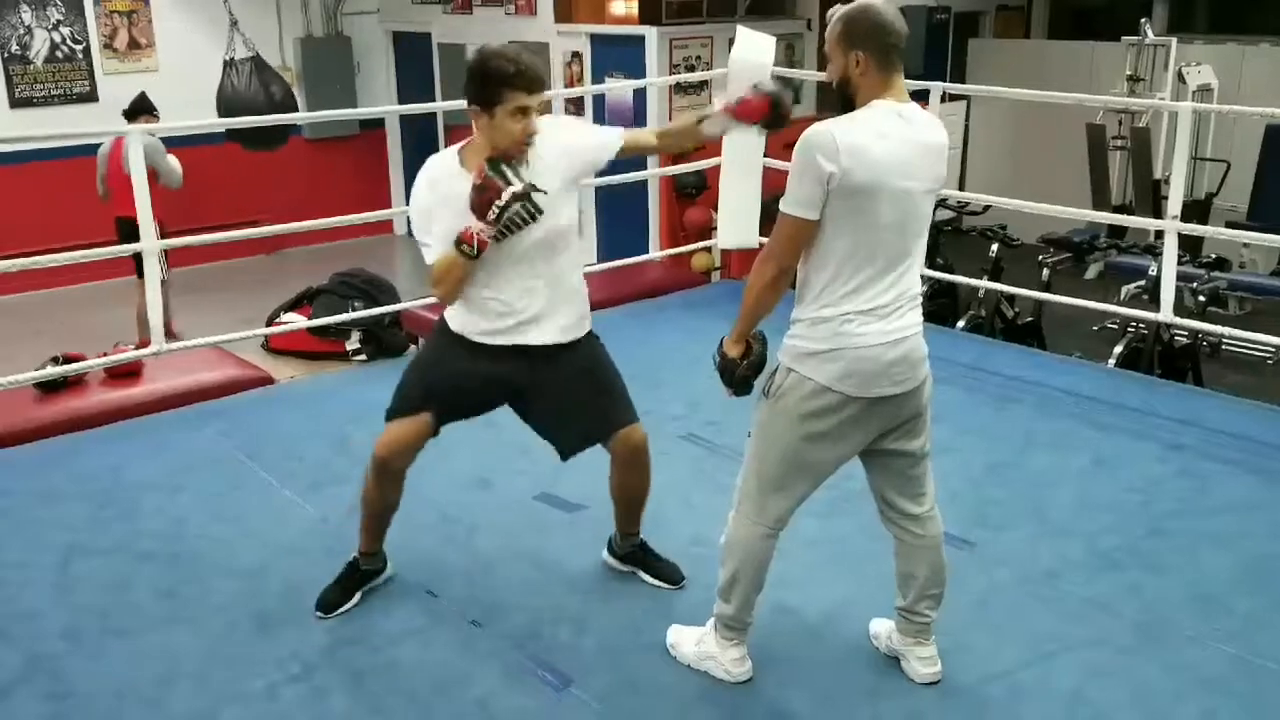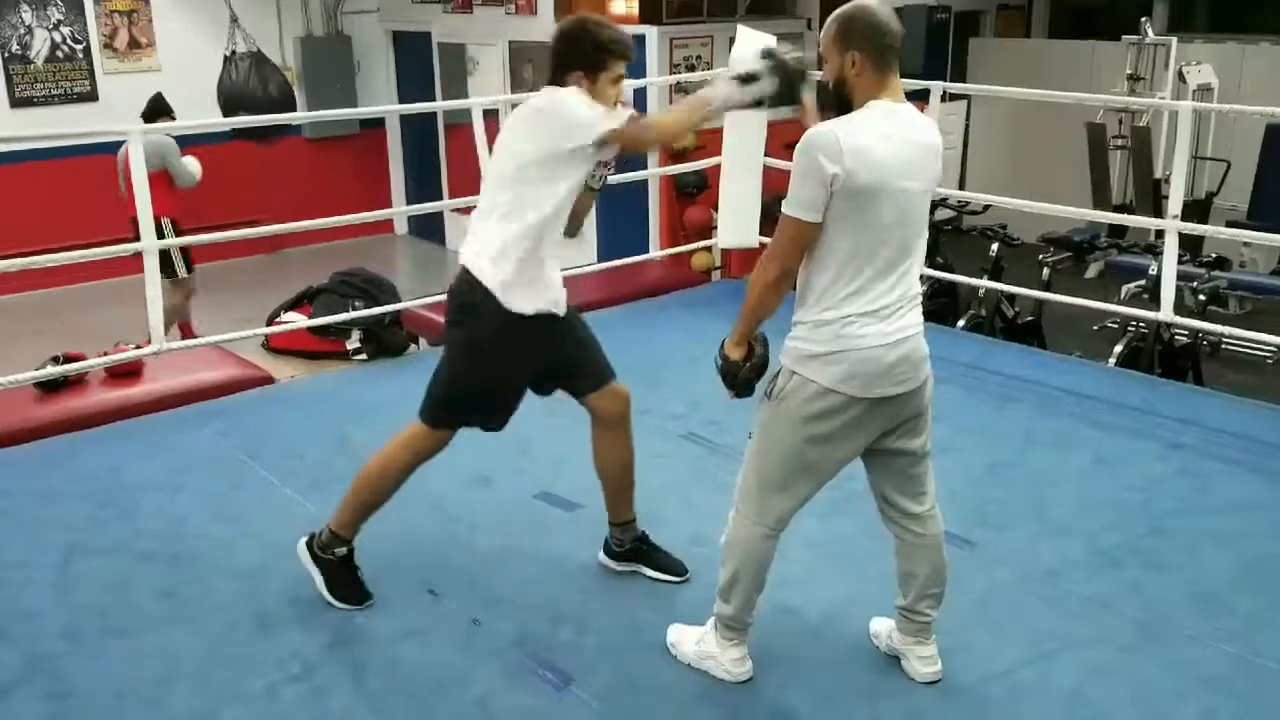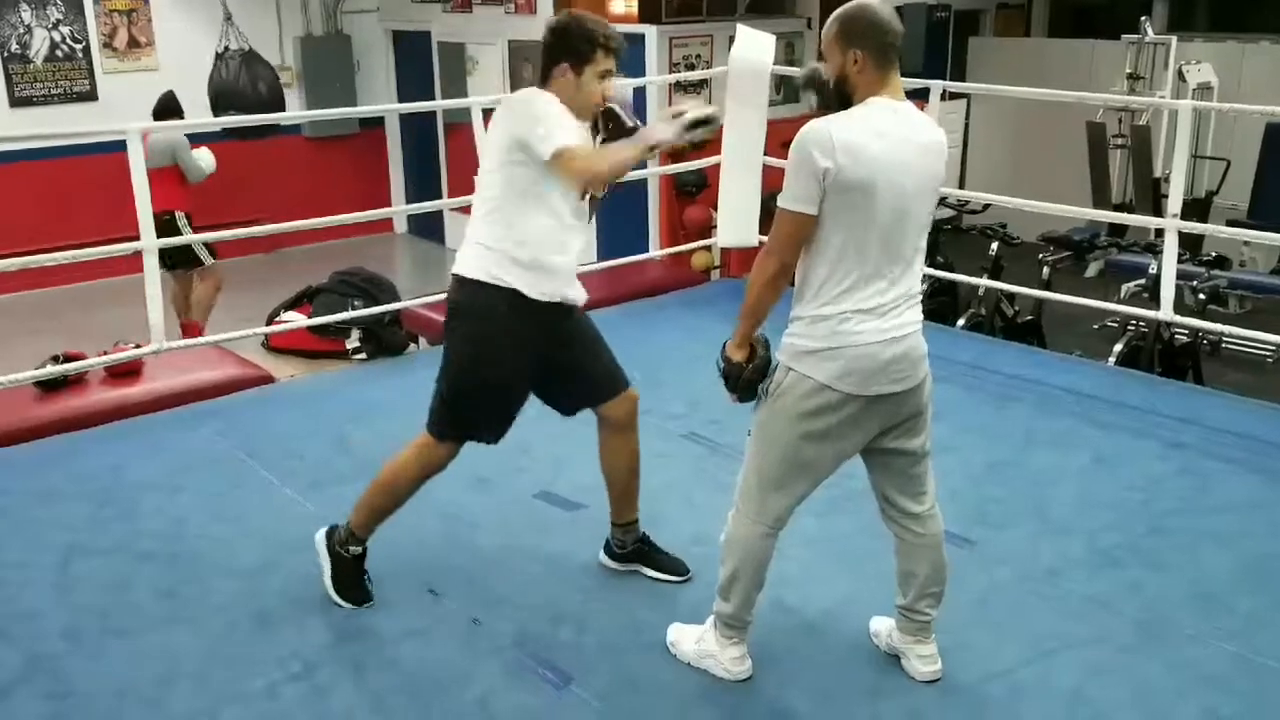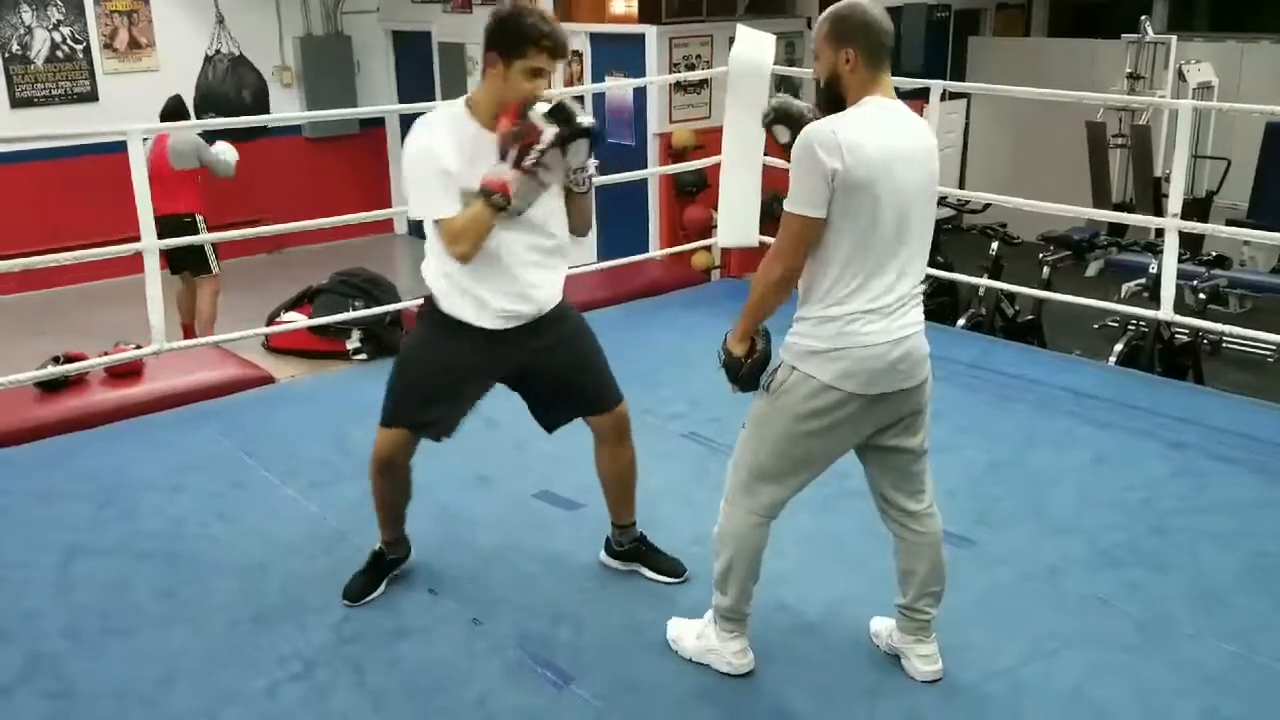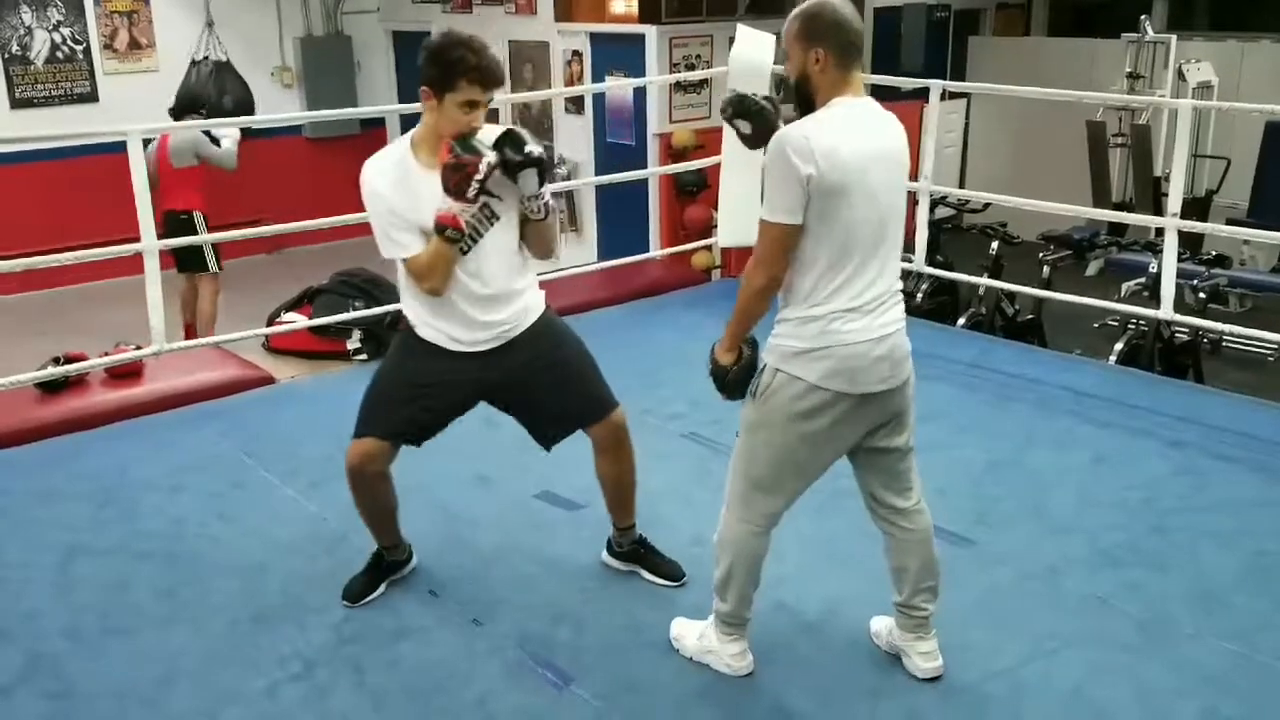
dt=0.2s
person 1, frame 1
left shoulder: (828, 142)
right shoulder: (933, 137)
left elbow: (778, 261)
left wrist: (738, 337)
left hip: (826, 366)
right hip: (904, 360)
left knee: (758, 508)
right knee: (912, 506)
left ankle: (726, 643)
right ankle: (917, 642)
person 1, frame 2
left shoulder: (827, 143)
right shoulder: (927, 137)
left elbow: (780, 263)
left wrist: (740, 339)
left hip: (829, 366)
right hip: (906, 359)
left knee: (758, 508)
right knee: (914, 506)
left ankle: (726, 643)
right ankle: (917, 640)
person 1, frame 3
left shoulder: (823, 138)
right shoulder: (932, 138)
left elbow: (777, 259)
left wrist: (741, 339)
left hip: (826, 363)
right hip: (903, 357)
left knee: (757, 505)
right knee: (913, 505)
left ankle: (726, 643)
right ankle: (917, 639)
person 1, frame 4
left shoulder: (827, 139)
right shoulder: (920, 133)
left elbow: (786, 261)
left wrist: (743, 334)
left hip: (829, 362)
right hip: (906, 355)
left knee: (749, 493)
right knee: (911, 501)
left ankle: (727, 635)
right ankle: (918, 639)
person 1, frame 5
left shoulder: (798, 142)
right shoulder: (891, 129)
left elbow: (769, 267)
left wrist: (732, 341)
left hip: (814, 364)
right hip: (888, 354)
left knee: (750, 505)
right knee: (900, 500)
left ankle: (727, 639)
right ankle: (917, 637)
person 2, frame 1
left shoulder: (563, 141)
right shoulder: (436, 181)
left elbow: (655, 142)
right elbow: (446, 291)
left wrist: (726, 114)
right wrist: (481, 227)
left hip: (561, 336)
right hip: (474, 336)
left knee: (631, 443)
right knee: (393, 448)
left ankle: (626, 544)
right ankle: (368, 559)
person 2, frame 2
left shoulder: (565, 128)
right shoulder: (551, 108)
right elbow: (649, 134)
left wrist: (594, 169)
right wrist: (726, 92)
left hip: (535, 300)
right hip: (493, 301)
left knee: (612, 404)
right knee: (433, 432)
left ankle: (623, 540)
right ankle: (330, 543)
person 2, frame 3
left shoulder: (561, 126)
right shoulder: (533, 111)
right elbow: (592, 172)
left wrist: (610, 148)
right wrist: (659, 135)
left hip: (548, 300)
right hip: (492, 303)
left knee: (621, 407)
right knee: (441, 447)
left ankle: (626, 542)
right ankle: (346, 540)
person 2, frame 4
left shoulder: (539, 128)
right shoulder: (432, 136)
left elbow: (579, 228)
right elbow: (460, 245)
left wrist: (578, 163)
right wrist: (508, 173)
left hip: (540, 311)
right hip: (457, 317)
left knee: (613, 419)
right knee: (391, 445)
left ankle: (625, 542)
right ankle: (393, 548)
person 2, frame 5
left shoulder: (497, 147)
right shoulder: (383, 174)
left elbow: (544, 250)
right elbow: (431, 281)
left wrist: (532, 188)
right wrist: (458, 206)
left hip: (523, 326)
right hip: (438, 342)
left knee: (610, 426)
right knee: (364, 458)
left ankle: (626, 544)
right ankle: (393, 554)
person 3, frame 1
left shoulder: (106, 148)
right shoulder: (149, 143)
left elbow: (102, 191)
right elbow: (174, 181)
right wrist: (173, 169)
left hip: (122, 223)
left knee: (158, 279)
left ankle: (169, 335)
right ankle: (143, 346)
person 3, frame 2
left shoulder: (126, 149)
right shoulder: (163, 143)
left elbow: (126, 187)
right elbow: (185, 182)
right wrist: (192, 171)
left hip: (141, 222)
right hip: (160, 223)
left knee: (177, 283)
right knee: (183, 286)
left ankle: (188, 337)
person 3, frame 3
left shoulder: (140, 144)
right shoulder: (173, 139)
right elbow: (195, 176)
right wrist: (205, 163)
left hip: (154, 220)
right hip: (174, 218)
left knee: (181, 279)
right knee: (211, 277)
left ankle: (188, 335)
right ankle: (196, 334)
person 3, frame 4
left shoulder: (146, 150)
right shoulder: (189, 141)
right elbow: (226, 171)
right wrist: (230, 159)
left hip: (162, 223)
right hip: (188, 220)
left knee: (188, 282)
right knee: (209, 285)
left ankle: (190, 337)
person 3, frame 5
left shoulder: (157, 143)
right shoulder: (193, 137)
left elbow: (154, 181)
right elbow: (228, 163)
right wrist: (229, 140)
left hip: (170, 218)
right hip: (190, 216)
left knee: (192, 278)
right knee: (208, 284)
left ankle: (191, 336)
